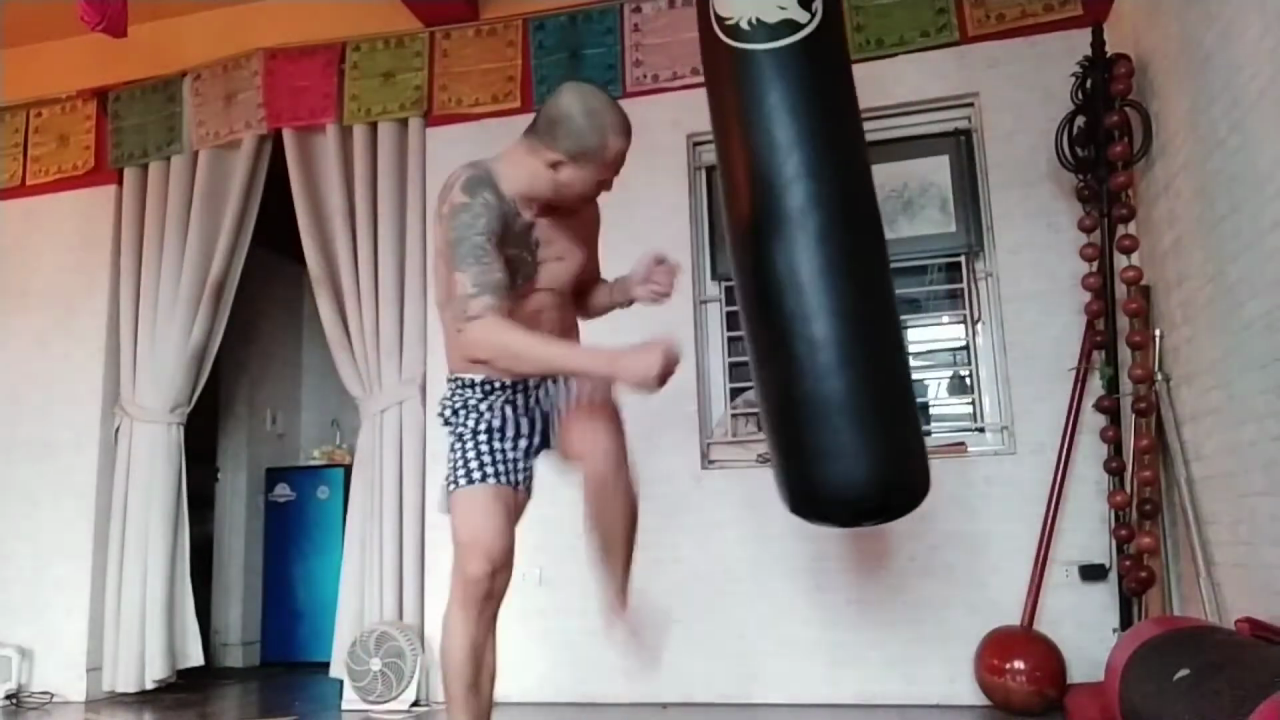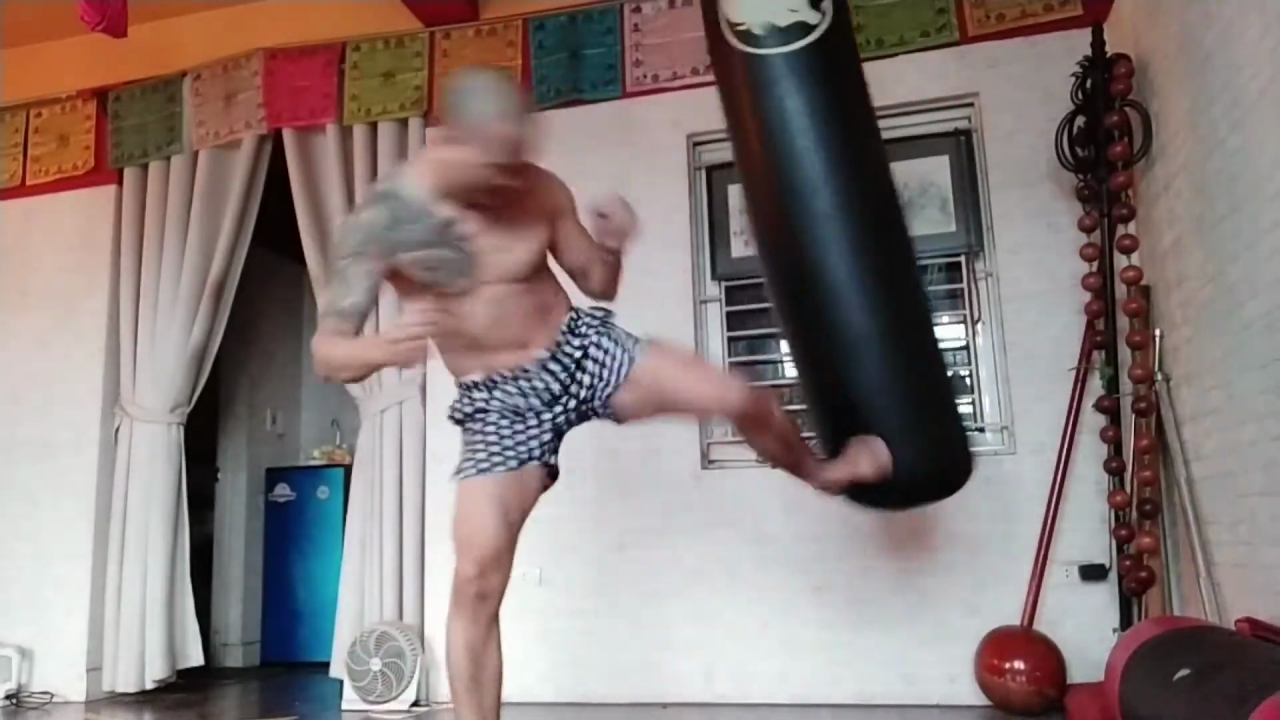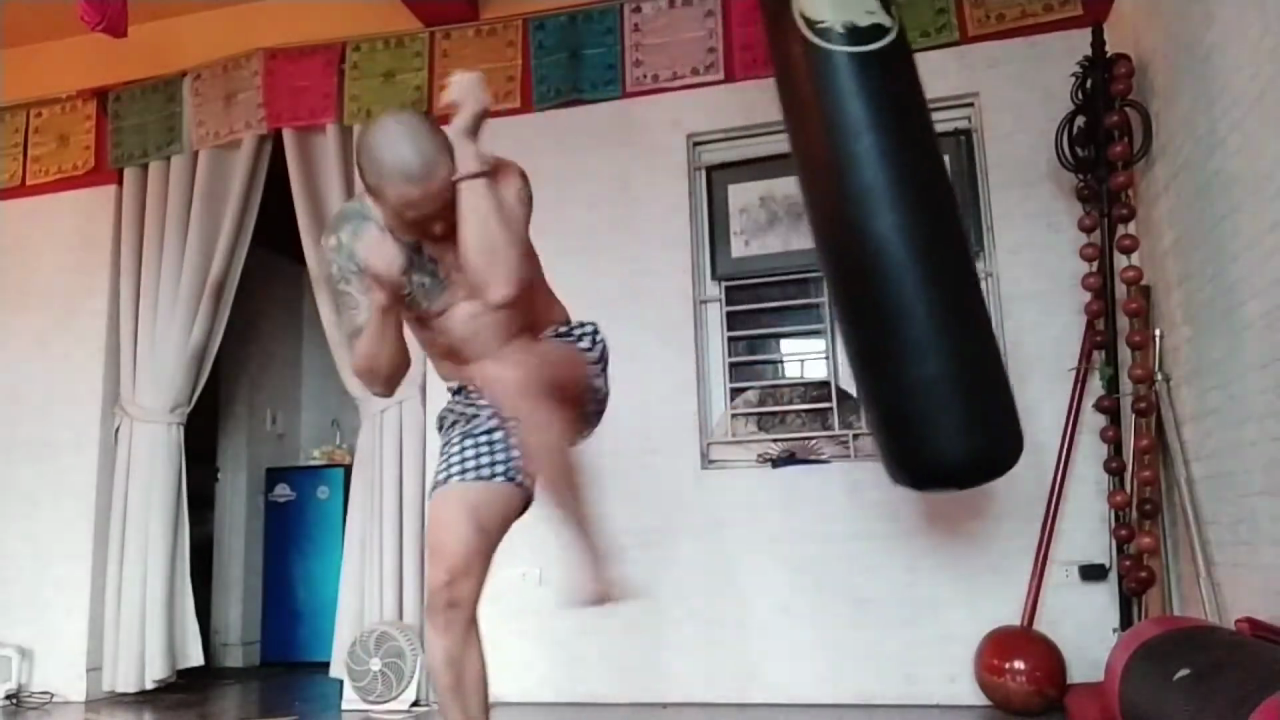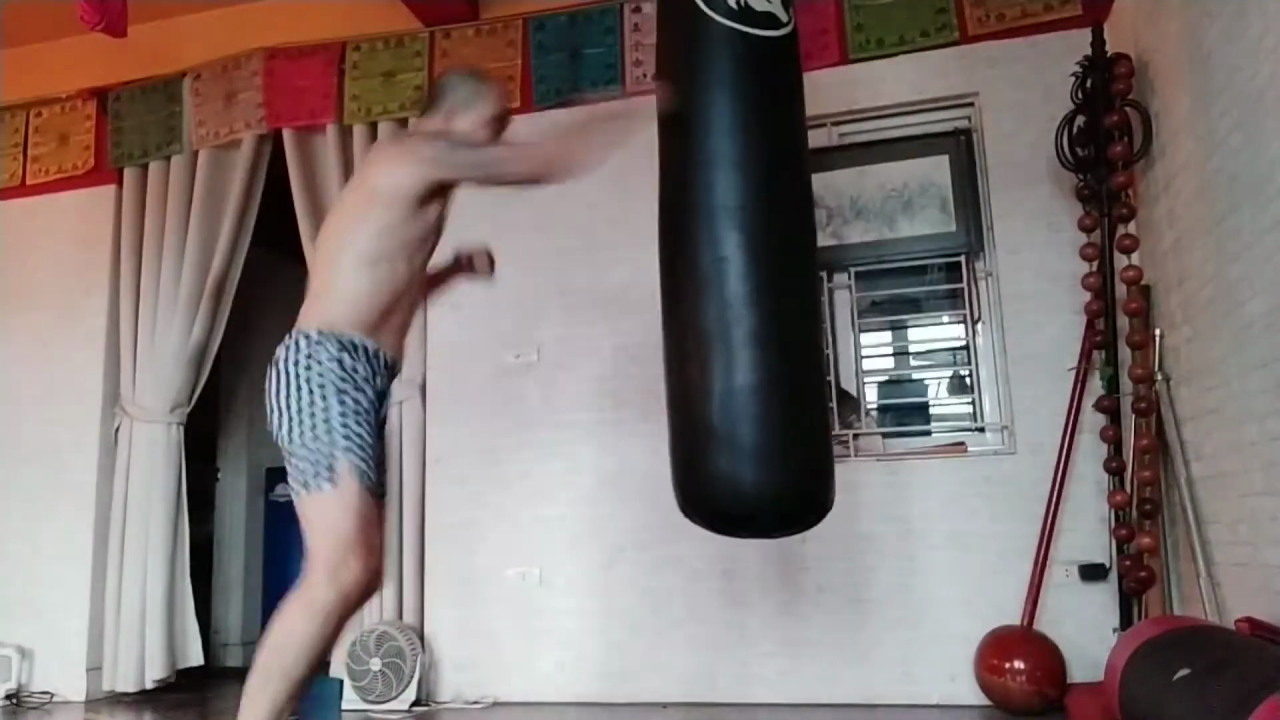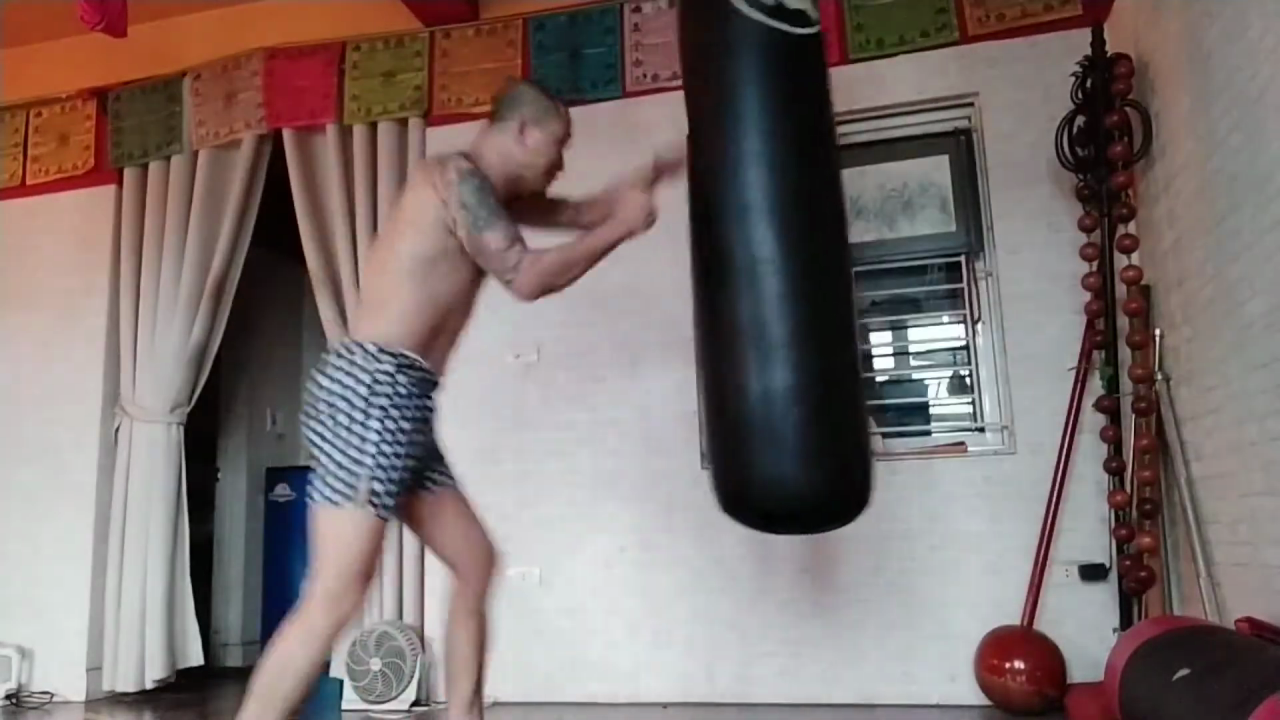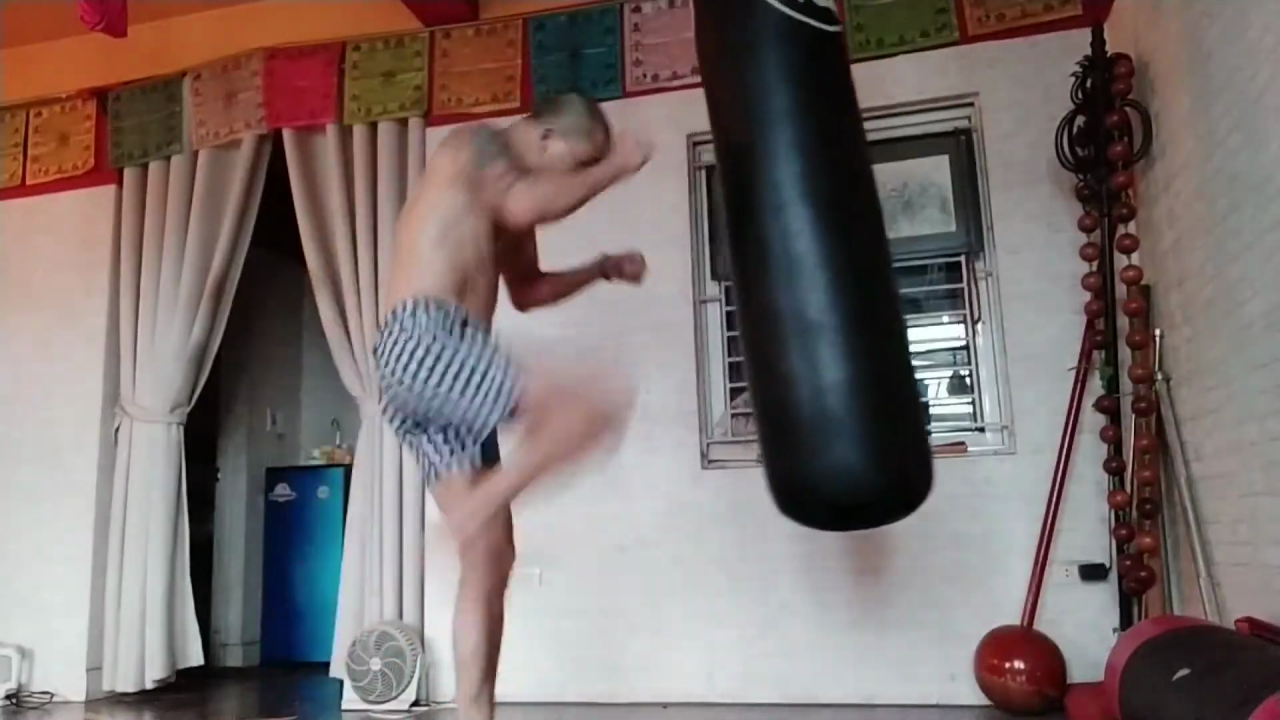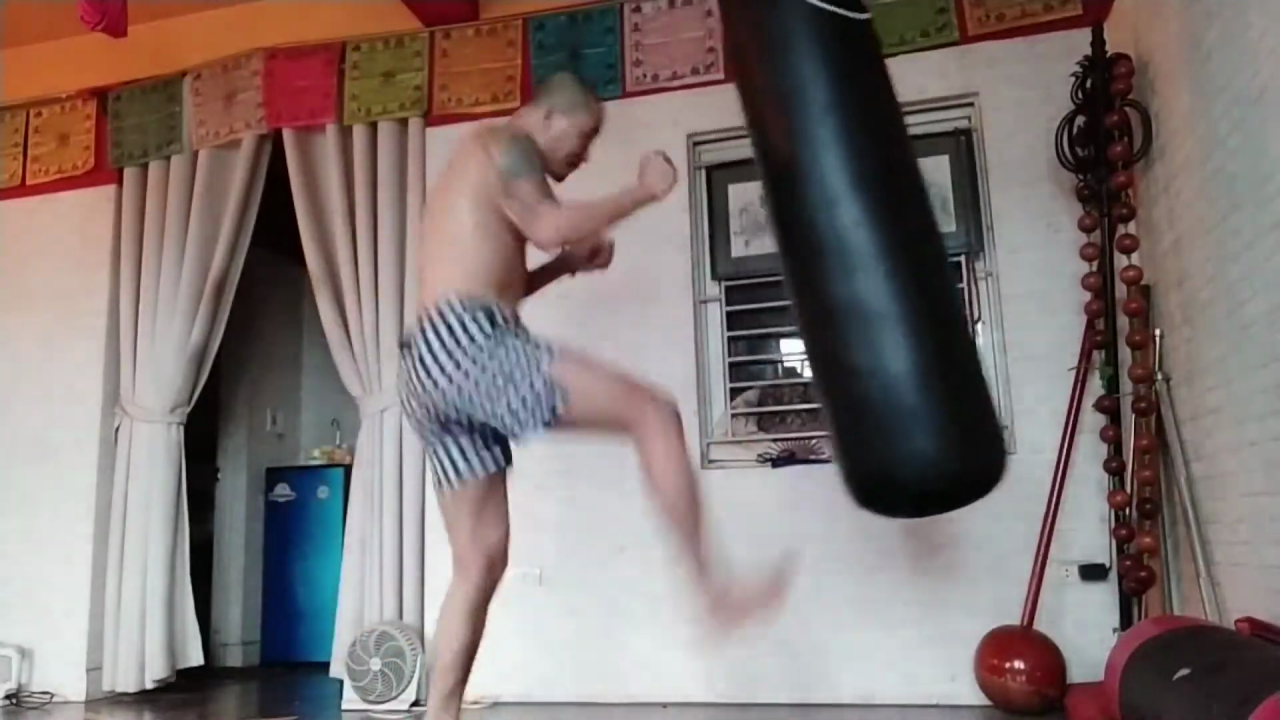
dt=0.2s
person 1, frame 1
left shoulder: (579, 209)
right shoulder: (474, 200)
right elbow: (483, 332)
left wrist: (631, 288)
right wrist: (611, 362)
left hip: (565, 385)
right hip: (485, 402)
left knee: (596, 424)
right knee: (479, 574)
left ankle: (624, 598)
person 1, frame 2
left shoulder: (536, 190)
right shoulder: (381, 220)
left elbow: (595, 283)
right elbow: (330, 354)
left wrist: (609, 247)
right wrist: (389, 344)
left hip: (580, 353)
right hip: (497, 401)
left knee: (731, 397)
right knee: (477, 581)
left ankle: (816, 471)
person 1, frame 3
left shoulder: (500, 180)
right shoulder: (351, 236)
left elbow: (502, 289)
right elbow: (382, 380)
left wrist: (469, 152)
right wrist: (382, 298)
left hip: (554, 356)
right hip: (481, 409)
left knee: (513, 373)
right knee: (448, 592)
left ankle: (589, 549)
person 1, frame 4
left shoulder: (409, 180)
right shoulder: (419, 153)
right elbow: (545, 164)
left wrist: (449, 270)
right wrist: (611, 115)
left hip: (351, 379)
right hip: (323, 373)
left knee: (360, 574)
right knee: (339, 572)
person 1, frame 5
left shoulder: (489, 195)
right shoulder: (459, 178)
left elbow: (579, 214)
right elbow: (527, 279)
left wrist: (654, 174)
right wrist: (622, 227)
left hip: (402, 402)
right hip: (371, 389)
left knee: (477, 563)
right knee: (336, 597)
person 1, frame 6
left shoulder: (510, 182)
right shoulder: (478, 140)
left elbow: (527, 291)
right elbow: (524, 205)
left wrist: (600, 268)
right wrist: (618, 167)
left hip: (444, 351)
right hip: (424, 339)
left knee: (490, 556)
right knee: (599, 407)
right ankle: (487, 502)
person 1, frame 7
left shoulder: (489, 168)
right shoulder: (501, 144)
right elbow: (551, 230)
left wrist: (571, 263)
right wrist: (643, 192)
left hip: (433, 368)
right hip: (466, 341)
left knee: (479, 563)
right knee: (655, 416)
right ankle: (712, 589)
